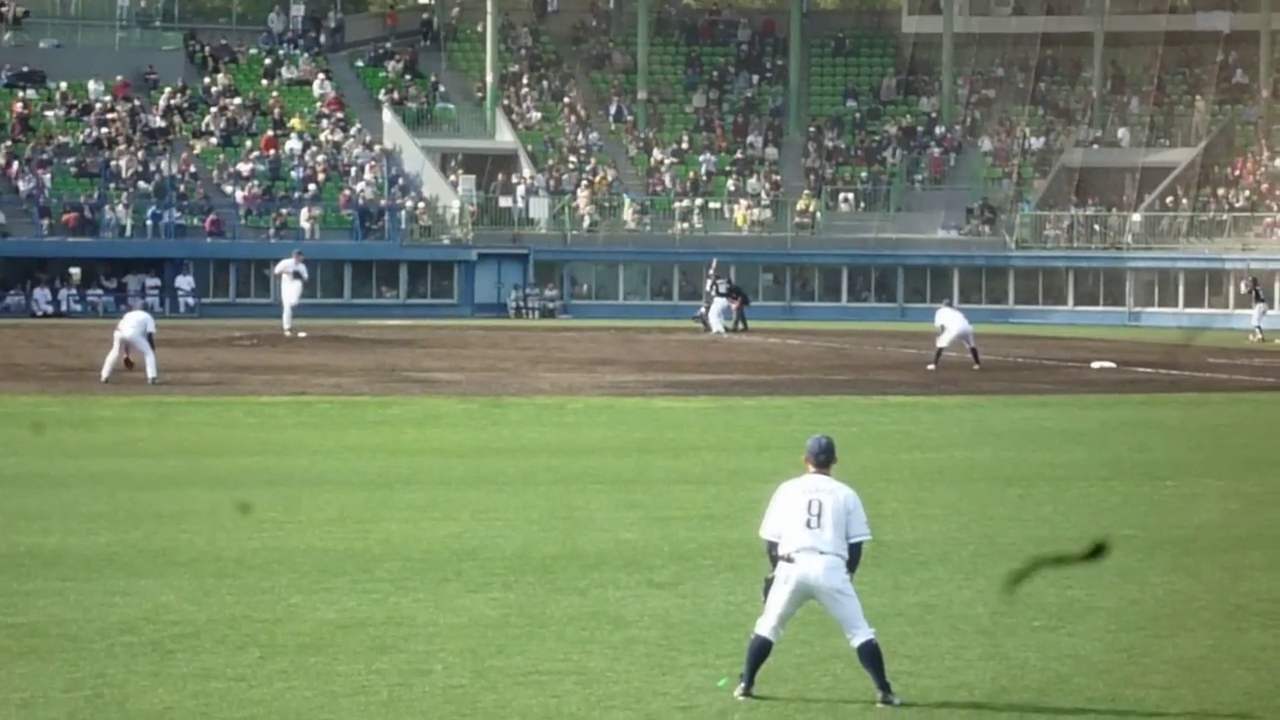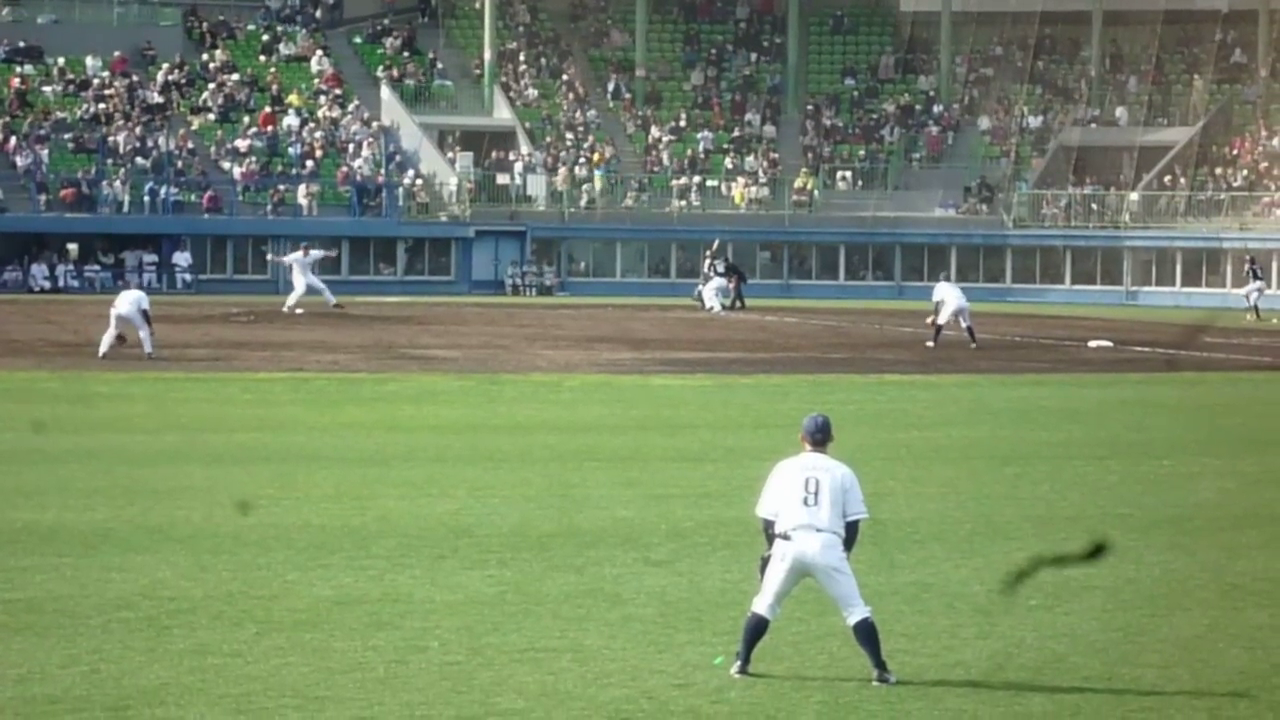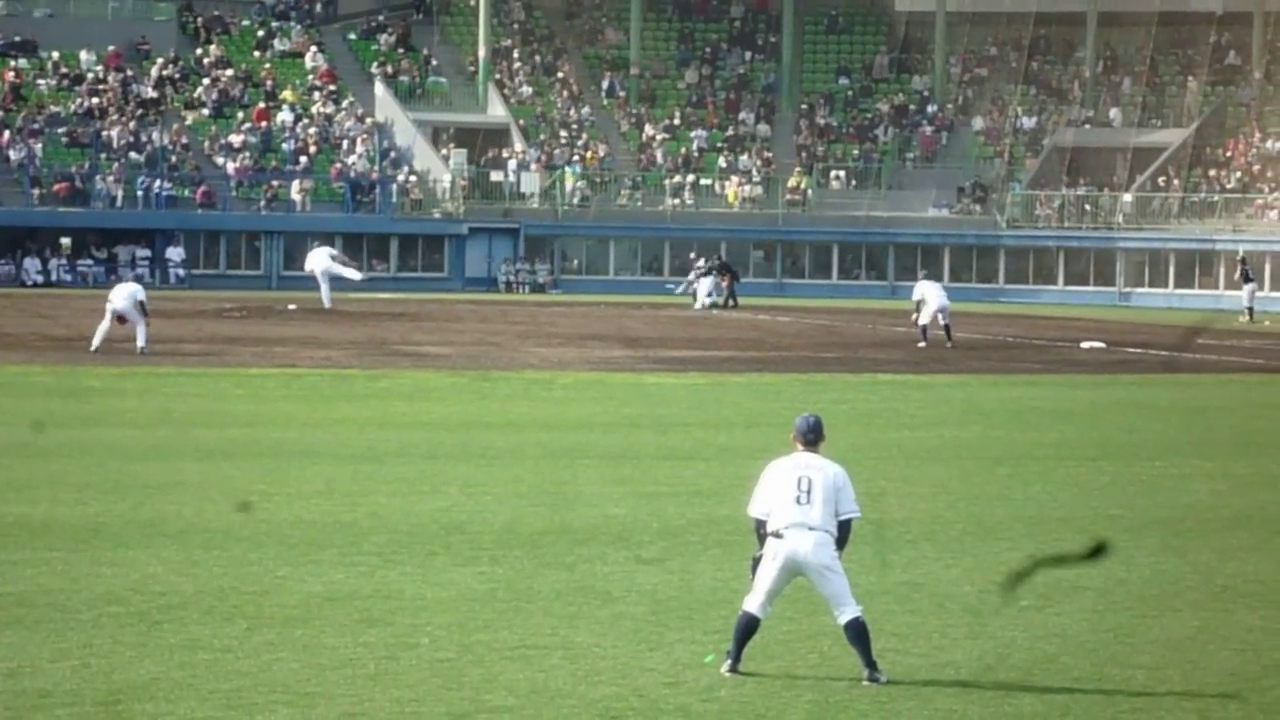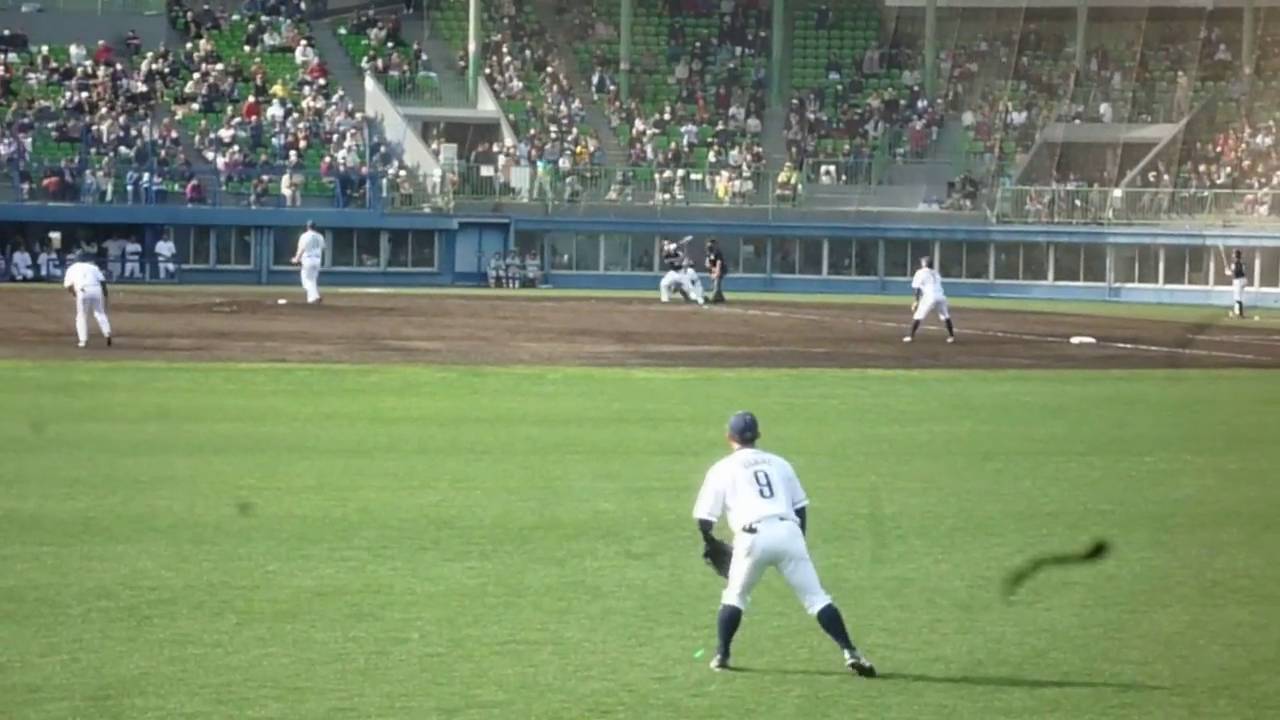
dt=0.7s
person 1, frame 1
left shoulder: (787, 489)
right shoulder: (846, 494)
left elbow: (771, 538)
right elbow: (856, 543)
left wrist: (776, 571)
right wrist: (847, 574)
left hip: (792, 567)
right hip: (830, 569)
left knee: (767, 627)
right knee: (860, 632)
left ankle: (745, 684)
right ankle: (884, 691)
person 1, frame 2
left shoulder: (784, 468)
right shoulder: (842, 472)
left elbow: (767, 518)
right elbow: (853, 522)
left wrist: (772, 549)
right wrist: (844, 552)
left hip: (789, 545)
right hip: (827, 547)
left knee: (765, 605)
right knee: (856, 610)
left ankle: (742, 663)
right ankle: (879, 669)
person 1, frame 3
left shoulder: (776, 467)
right shoulder: (834, 471)
left elbow: (759, 517)
right elbow: (845, 520)
left wrist: (764, 548)
right wrist: (836, 551)
left hip: (781, 544)
right hip: (819, 545)
left knee: (756, 603)
right knee: (847, 609)
left ankle: (732, 661)
right ankle: (870, 668)
person 1, frame 4
left shoulder: (722, 468)
right shoulder: (779, 463)
left elbow: (704, 518)
right elbow: (800, 507)
left wrist: (710, 542)
right wrist: (798, 541)
left hip: (753, 537)
right hip: (789, 534)
left knee: (734, 597)
right knee: (816, 598)
left ankle: (721, 656)
right ankle: (850, 652)
